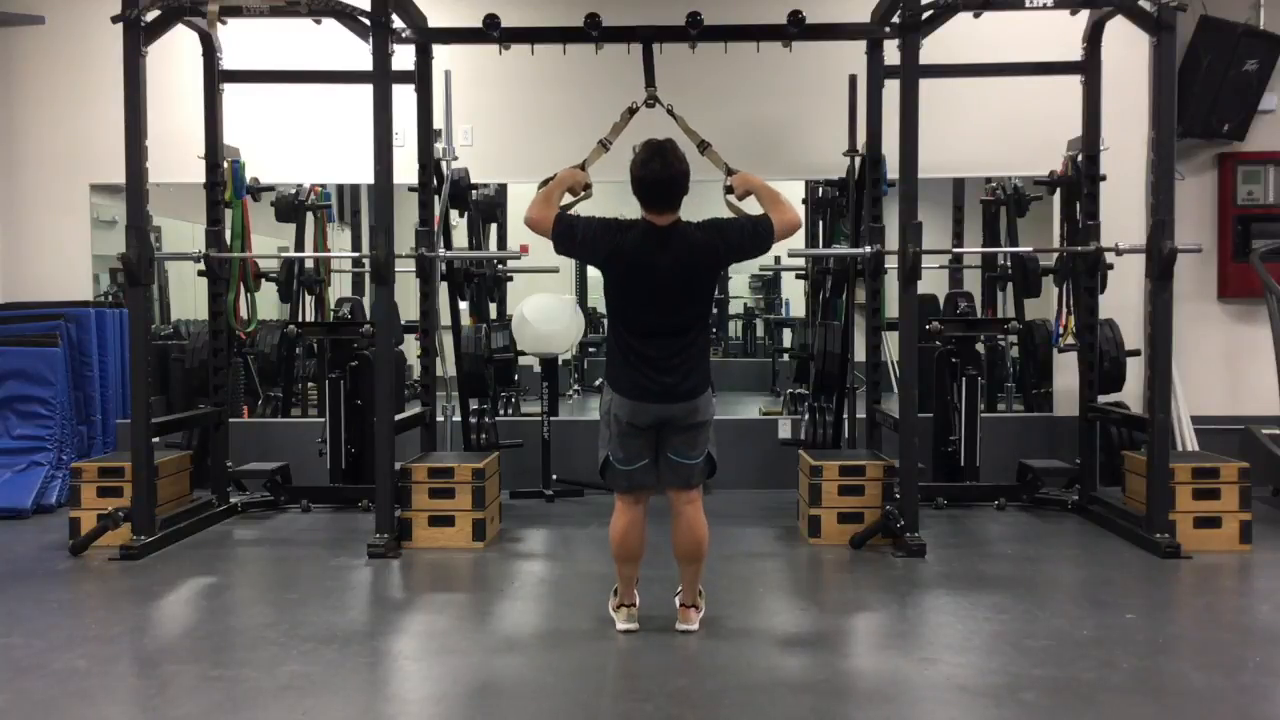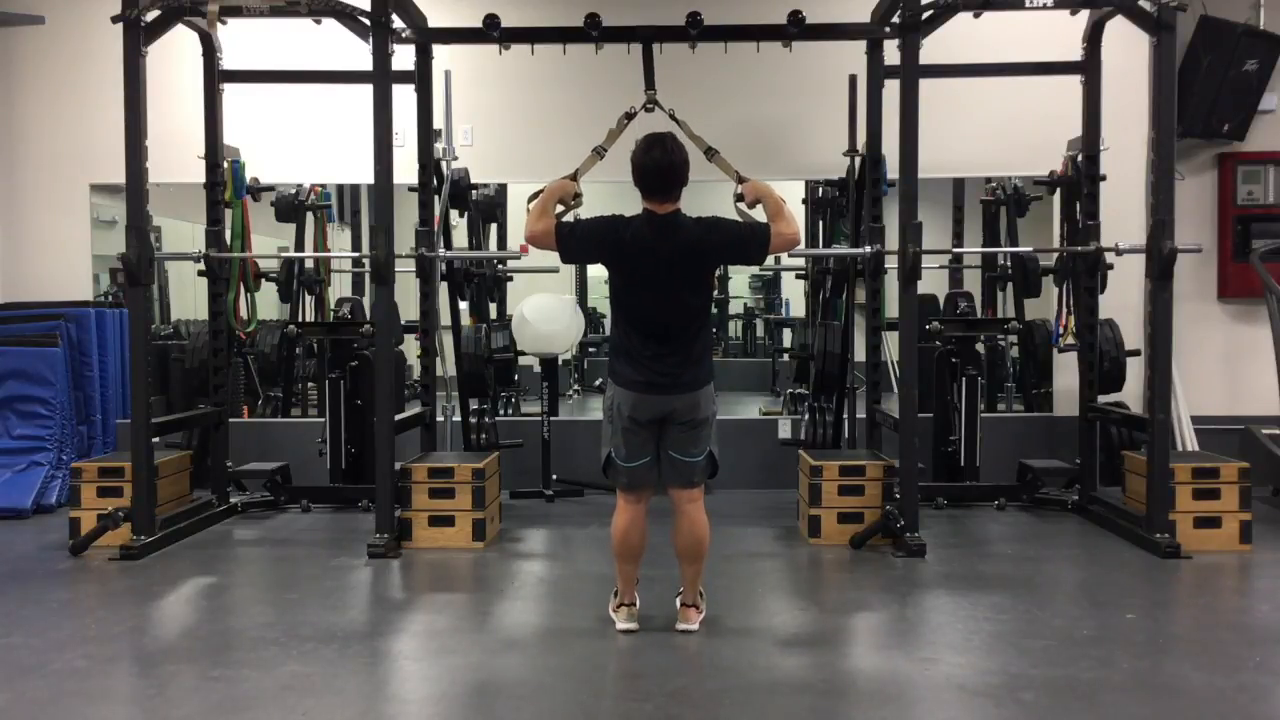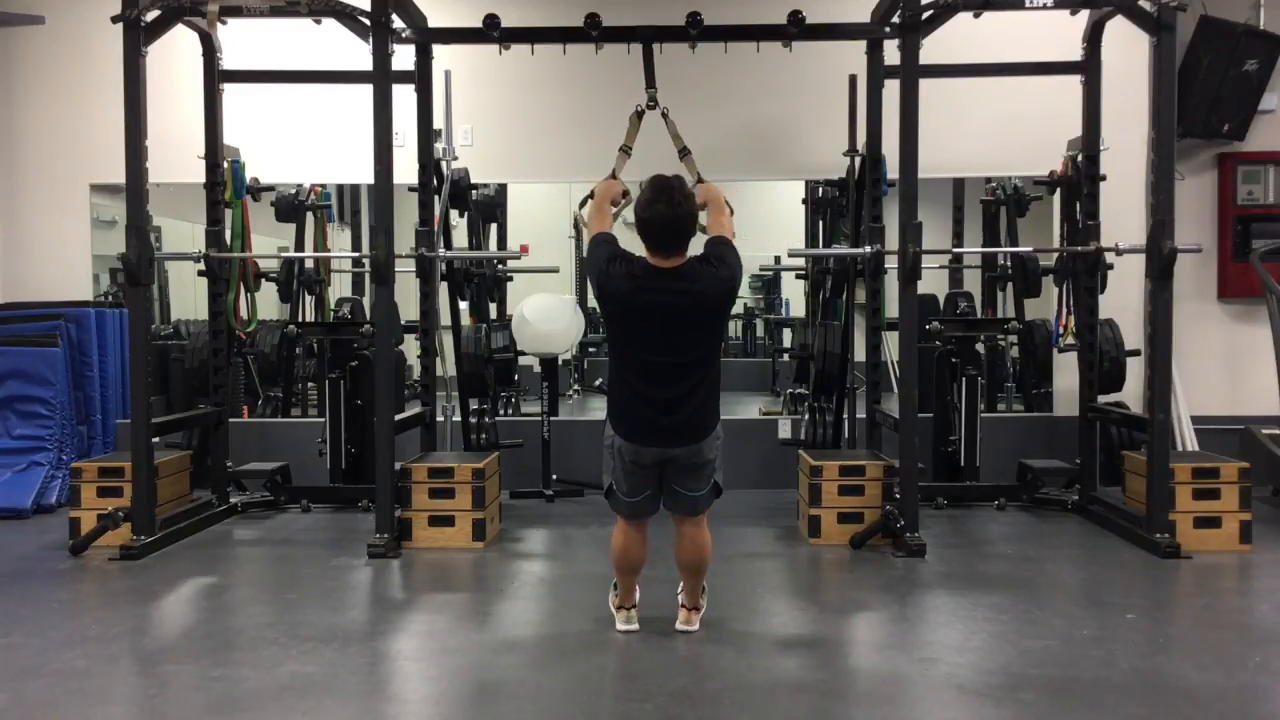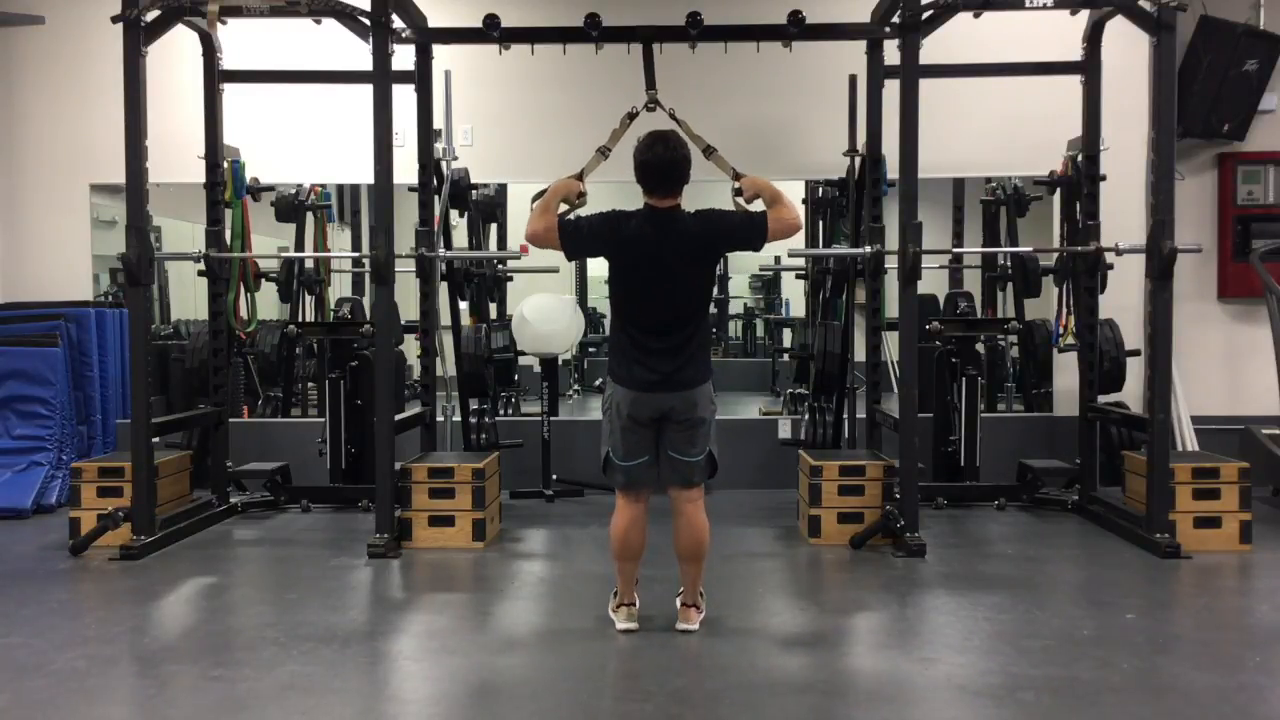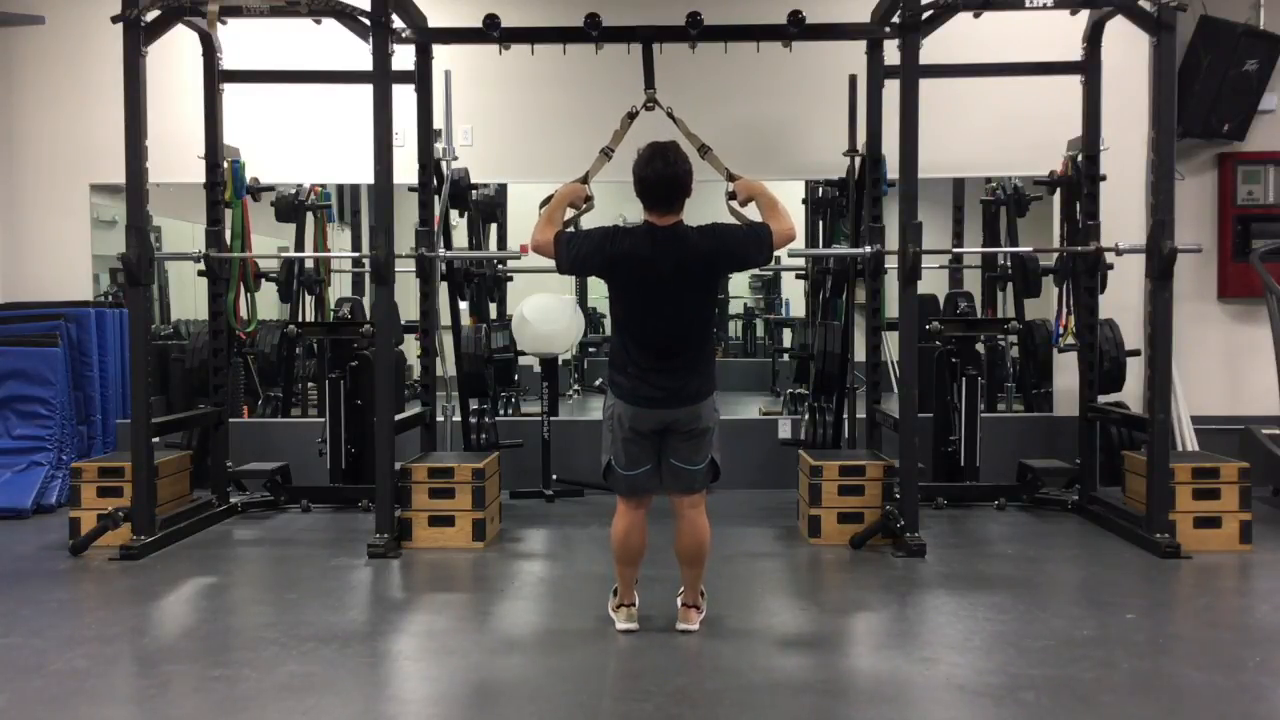
dt=1s
person 1, frame 1
left shoulder: (612, 241)
right shoulder: (711, 241)
left elbow: (535, 216)
right elbow: (789, 219)
left wrist: (564, 180)
right wrist: (754, 184)
left hip: (628, 396)
right hip: (690, 396)
left knee: (629, 501)
right knee: (688, 500)
left ankle: (625, 603)
right ankle: (690, 604)
person 1, frame 2
left shoulder: (615, 235)
right shoulder: (709, 236)
left elbow: (536, 231)
right elbow: (788, 234)
left wrist: (555, 190)
right wrist: (764, 192)
left hip: (630, 389)
right hip: (691, 389)
left knee: (631, 500)
right knee: (689, 499)
left ankle: (625, 603)
right ankle: (690, 604)
person 1, frame 3
left shoulder: (614, 279)
right shoulder: (717, 281)
left elbow: (598, 224)
right elbow: (721, 223)
left wrist: (605, 193)
right wrist: (711, 196)
left hip: (630, 432)
right hip: (696, 432)
left knee: (631, 521)
right knee: (692, 521)
left ankle: (625, 605)
right ankle: (691, 606)
person 1, frame 4
left shoulder: (616, 230)
right shoulder: (710, 229)
left elbow: (536, 231)
right elbow: (790, 221)
left wrist: (558, 191)
right wrist: (762, 187)
left hip: (629, 387)
right hip: (690, 387)
left knee: (630, 497)
right knee: (689, 498)
left ankle: (625, 603)
right ankle: (691, 604)
person 1, frame 5
left shoulder: (614, 248)
right shoulder: (713, 246)
left elbow: (542, 240)
right elbow: (784, 231)
left wrist: (565, 195)
right wrist: (756, 190)
left hip: (631, 398)
right hip: (693, 399)
left knee: (631, 503)
right knee: (690, 504)
left ankle: (625, 603)
right ankle: (691, 604)
